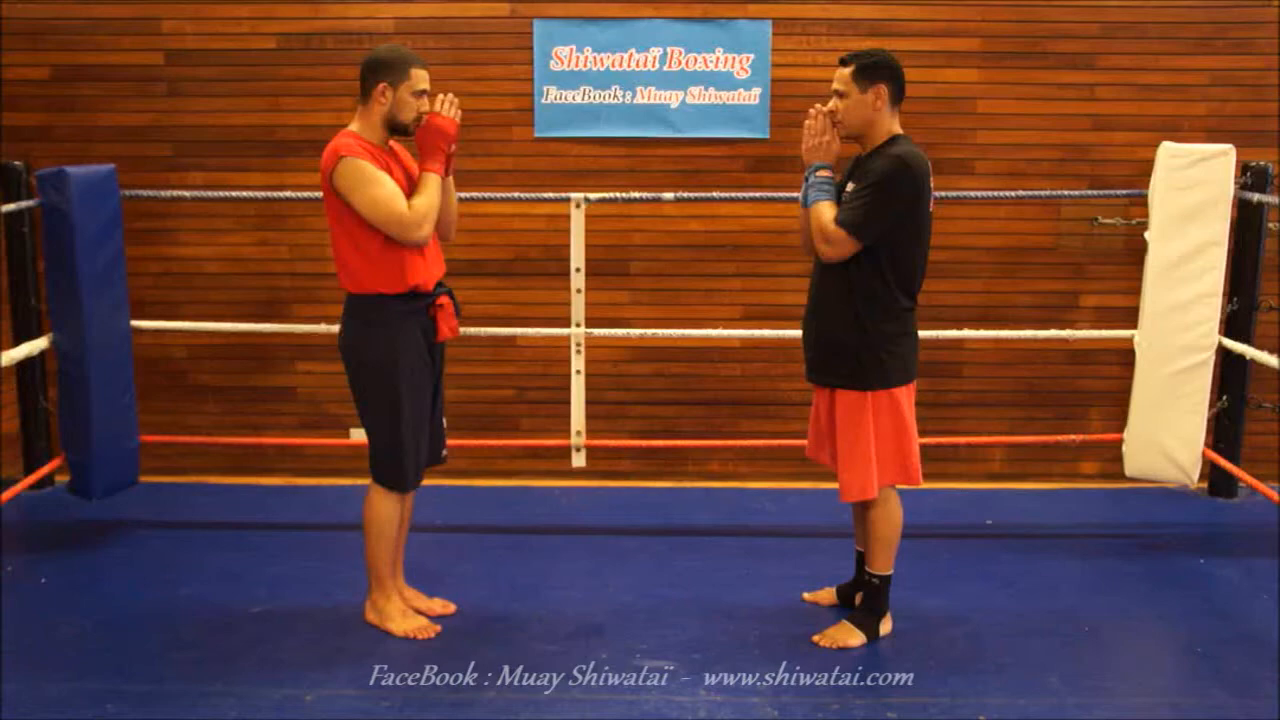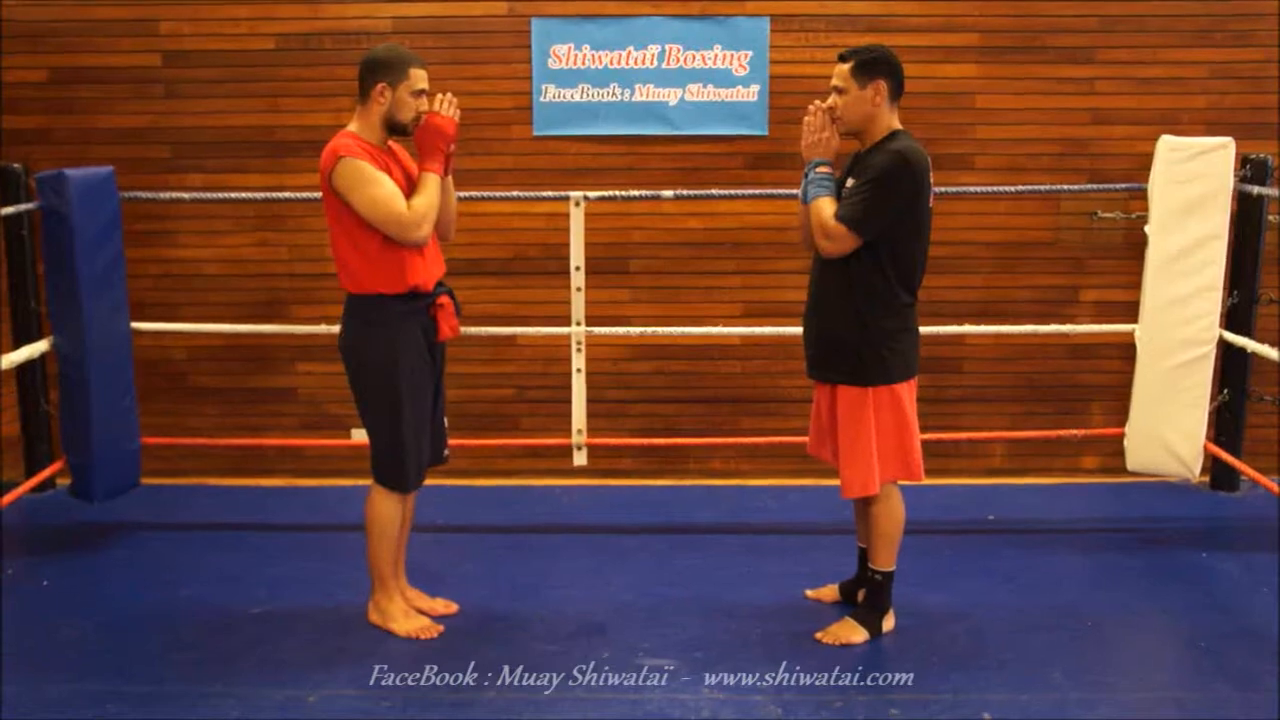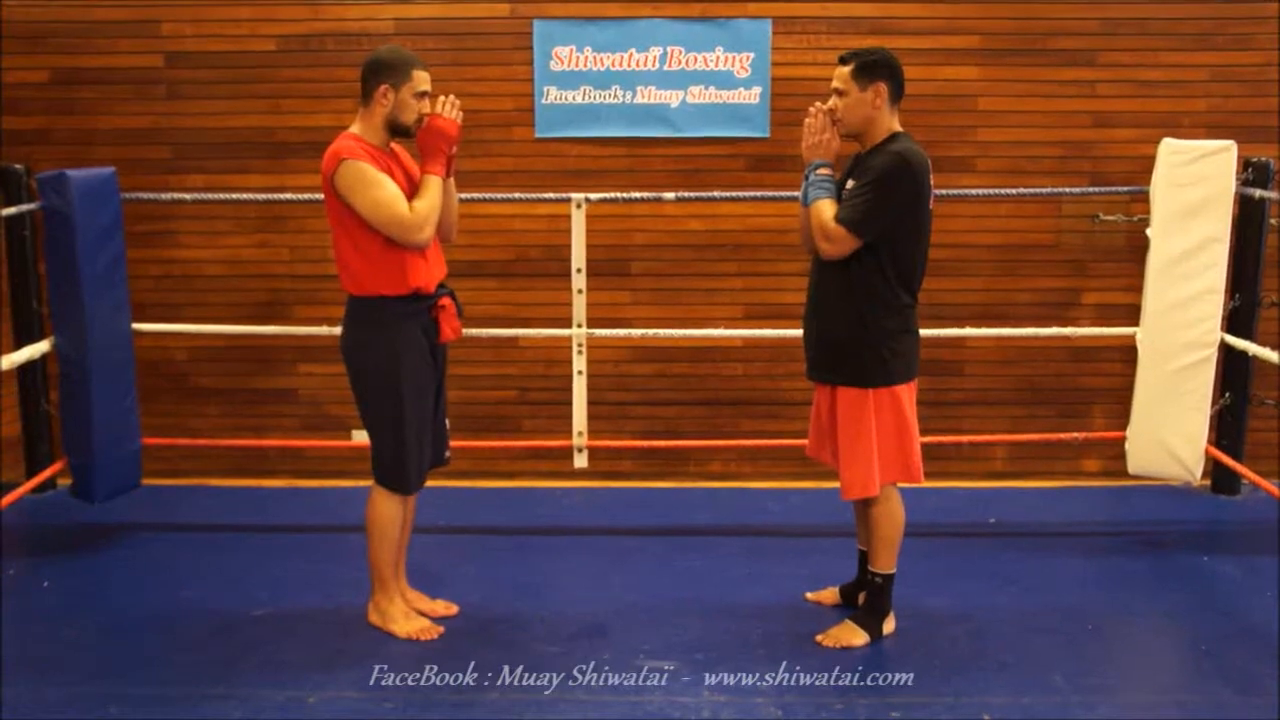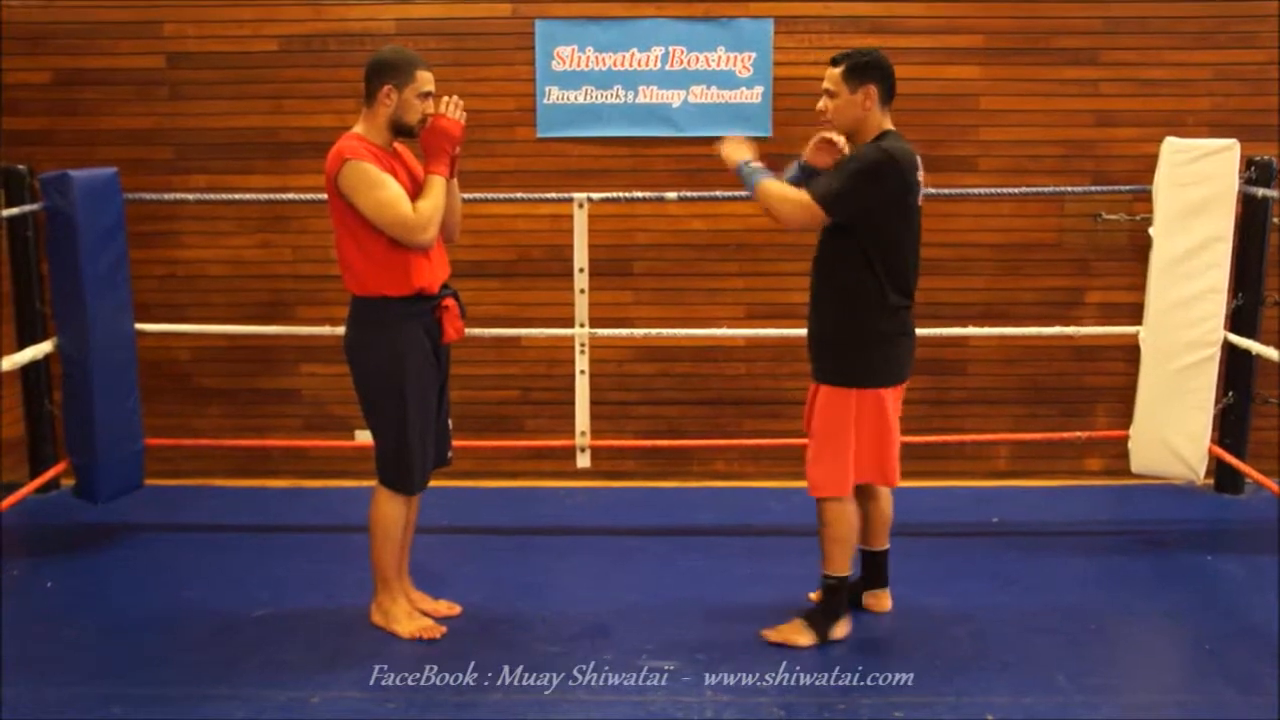
dt=0.4s
person 1, frame 1
left shoulder: (899, 166)
right shoulder: (864, 164)
left elbow: (831, 243)
right elbow: (811, 242)
left wrist: (819, 169)
right wrist: (817, 167)
left hip: (874, 355)
right hip: (844, 348)
left knee: (875, 482)
right knee: (858, 478)
left ankle: (874, 610)
right ankle: (860, 582)
person 1, frame 2
left shoulder: (899, 162)
right shoulder: (865, 160)
left elbow: (832, 239)
right elbow: (811, 238)
left wrist: (819, 167)
right wrist: (817, 164)
left hip: (875, 352)
right hip: (846, 345)
left knee: (877, 479)
right knee: (859, 474)
left ankle: (877, 607)
right ankle: (863, 580)
person 1, frame 3
left shoulder: (899, 163)
right shoulder: (864, 162)
left elbow: (832, 241)
right elbow: (810, 241)
left wrist: (819, 168)
right wrist: (817, 166)
left hip: (875, 353)
right hip: (845, 347)
left knee: (877, 480)
right knee: (859, 476)
left ankle: (878, 609)
right ankle: (864, 582)
person 1, frame 4
left shoulder: (882, 162)
right shoulder: (870, 161)
left elbow: (794, 214)
right elbow: (807, 210)
left wrist: (746, 163)
right wrist: (813, 169)
left hip: (862, 353)
right hip: (867, 346)
left knee: (834, 481)
right knee: (867, 475)
left ankle: (827, 612)
right ankle: (872, 584)
person 2, frame 1
left shoulder: (395, 150)
right shoulder: (350, 158)
left elbow: (444, 230)
right elbow: (413, 229)
left wrist: (442, 157)
right wrist: (432, 156)
left hip: (417, 317)
right hip: (382, 322)
left knee: (411, 463)
right knee: (393, 468)
left ankle: (396, 584)
right ankle: (379, 599)
person 2, frame 2
left shoulder: (393, 152)
right shoulder: (349, 159)
left elbow: (444, 230)
right elbow: (413, 229)
left wrist: (441, 157)
right wrist: (431, 157)
left hip: (418, 316)
right hip: (383, 323)
left knee: (415, 463)
right knee: (395, 469)
left ankle: (399, 584)
right ankle: (382, 601)
person 2, frame 3
left shoulder: (396, 152)
right shoulder: (351, 161)
left elbow: (445, 231)
right elbow: (415, 231)
left wrist: (443, 160)
right wrist: (433, 158)
left hip: (419, 319)
right hip: (385, 325)
left knee: (415, 465)
right knee: (396, 470)
left ankle: (399, 585)
right ankle: (383, 601)
person 2, frame 4
left shoulder: (400, 152)
right shoulder: (355, 161)
left elbow: (447, 232)
right elbow: (418, 232)
left wrist: (446, 159)
right wrist: (438, 159)
left hip: (423, 319)
right hip: (387, 325)
left knee: (418, 467)
right knee: (400, 472)
left ankle: (401, 585)
right ankle: (385, 602)
